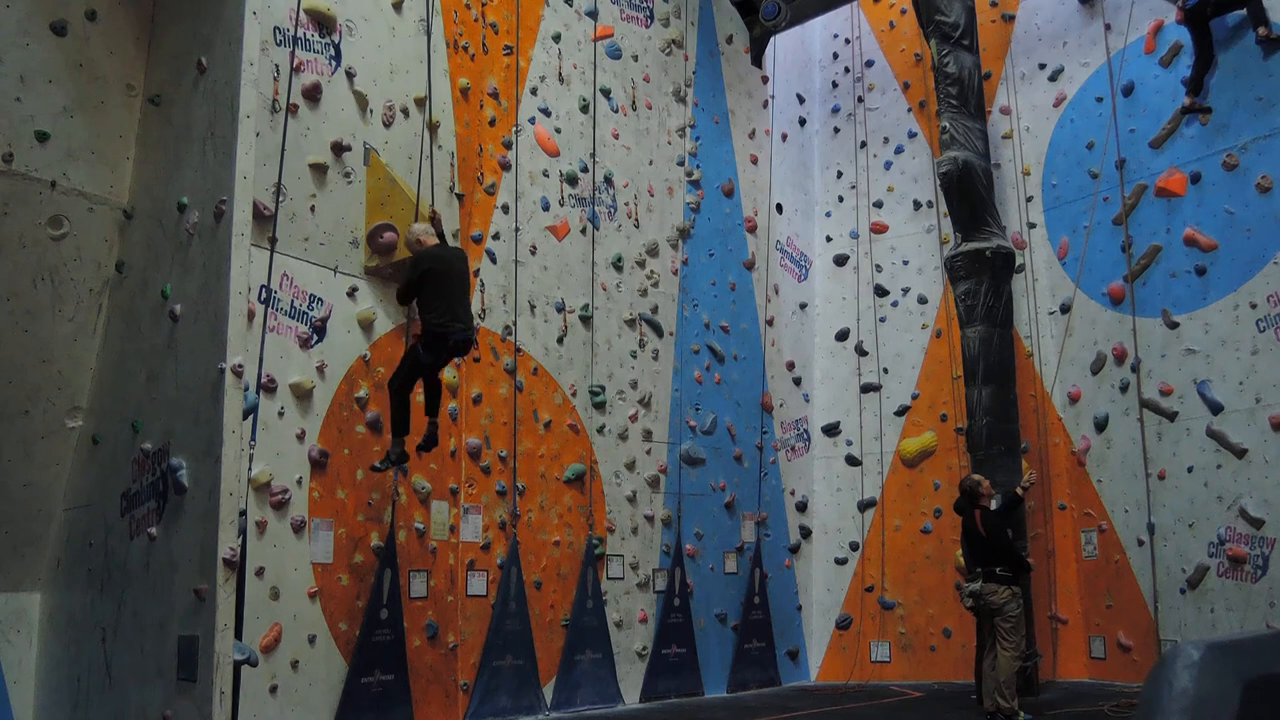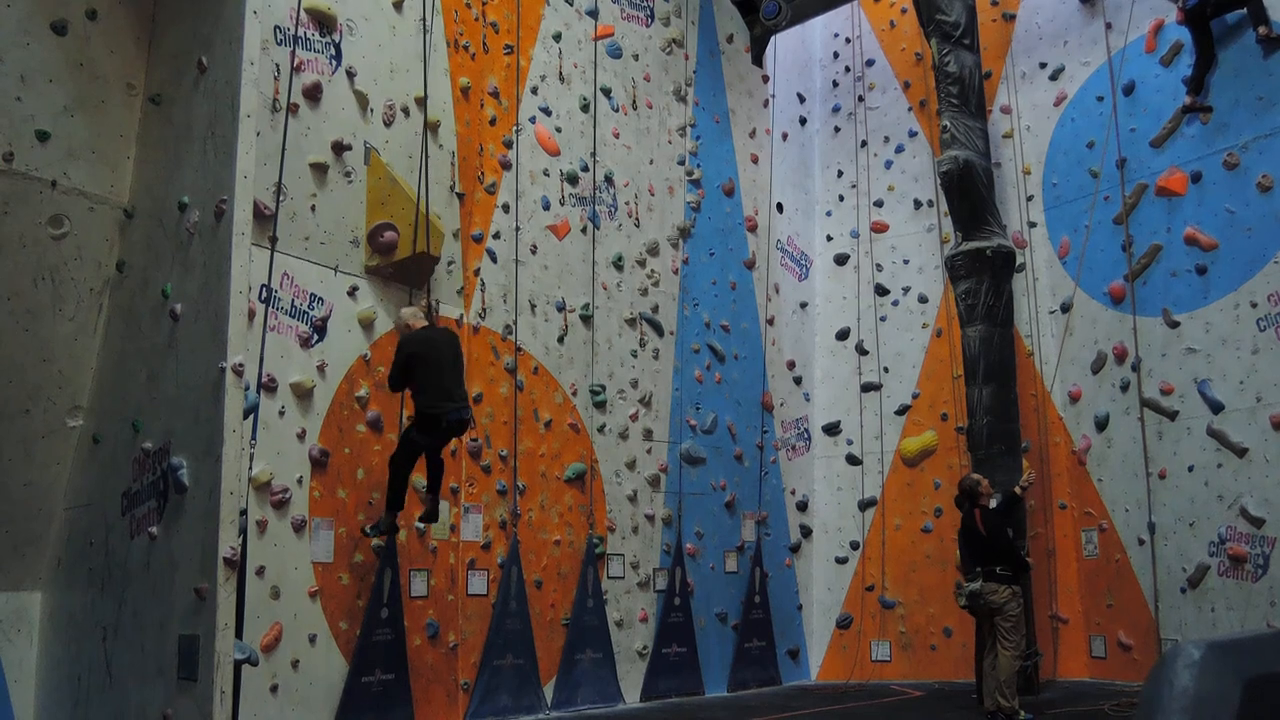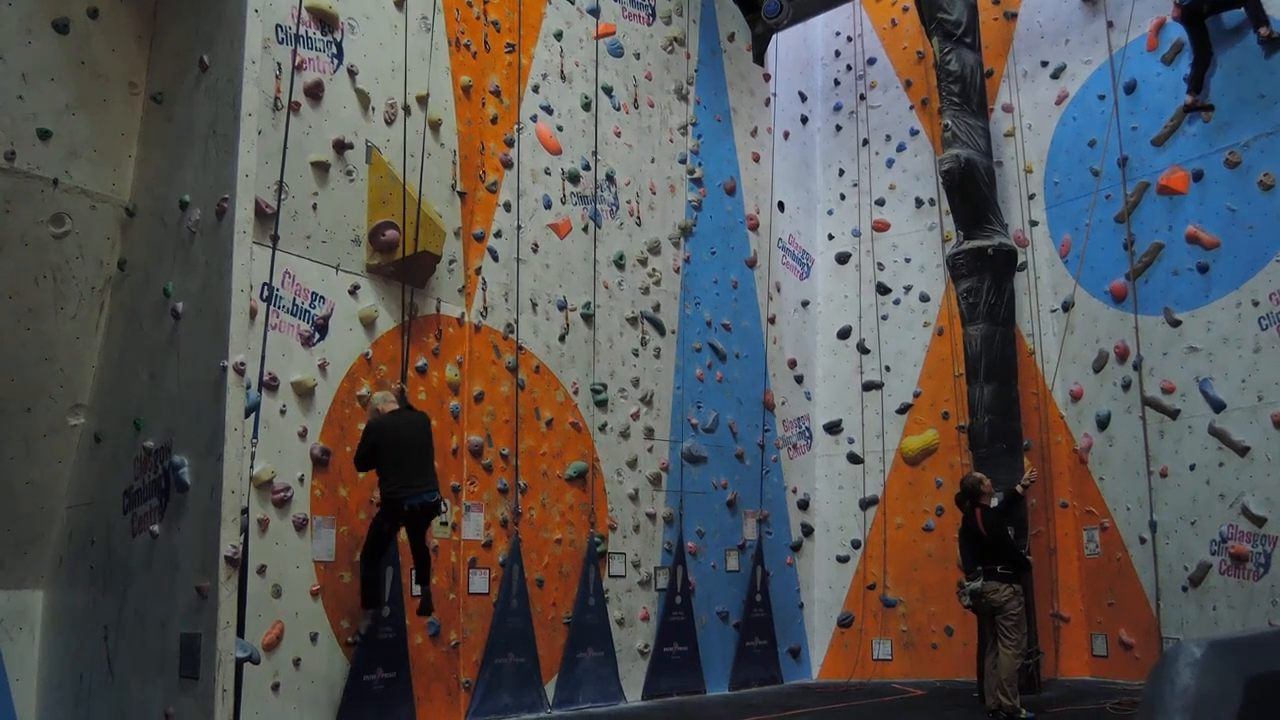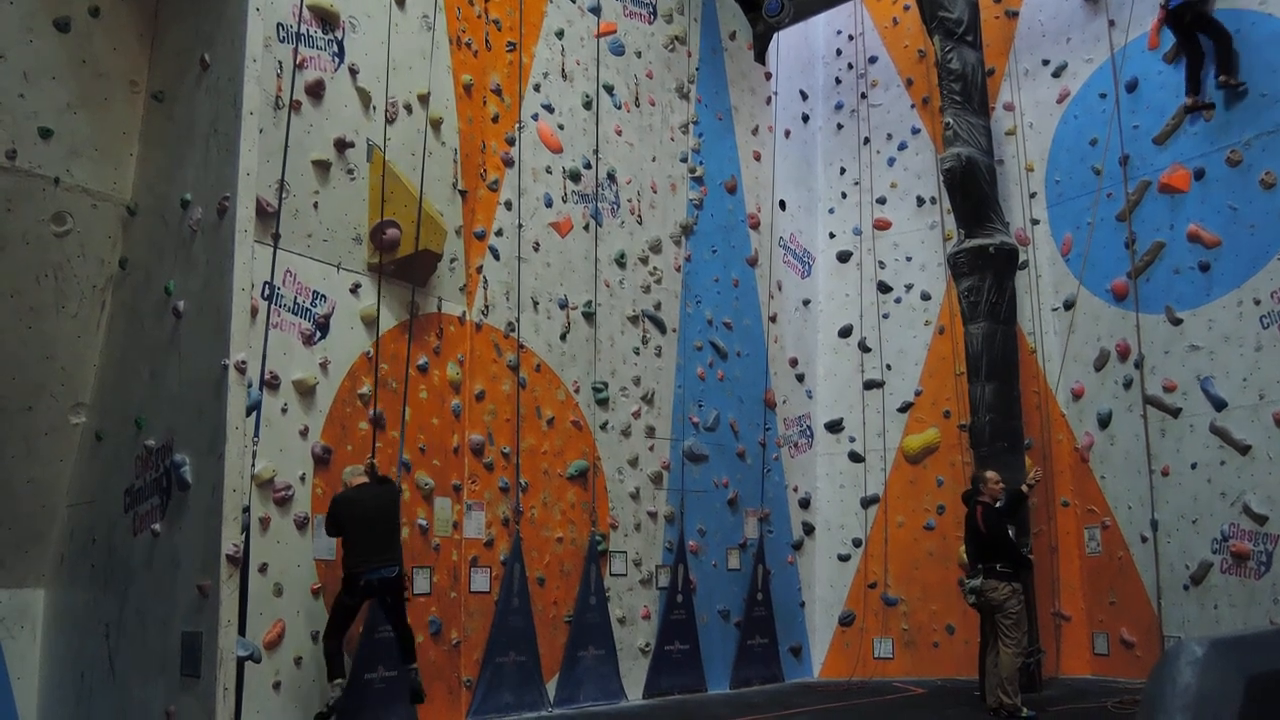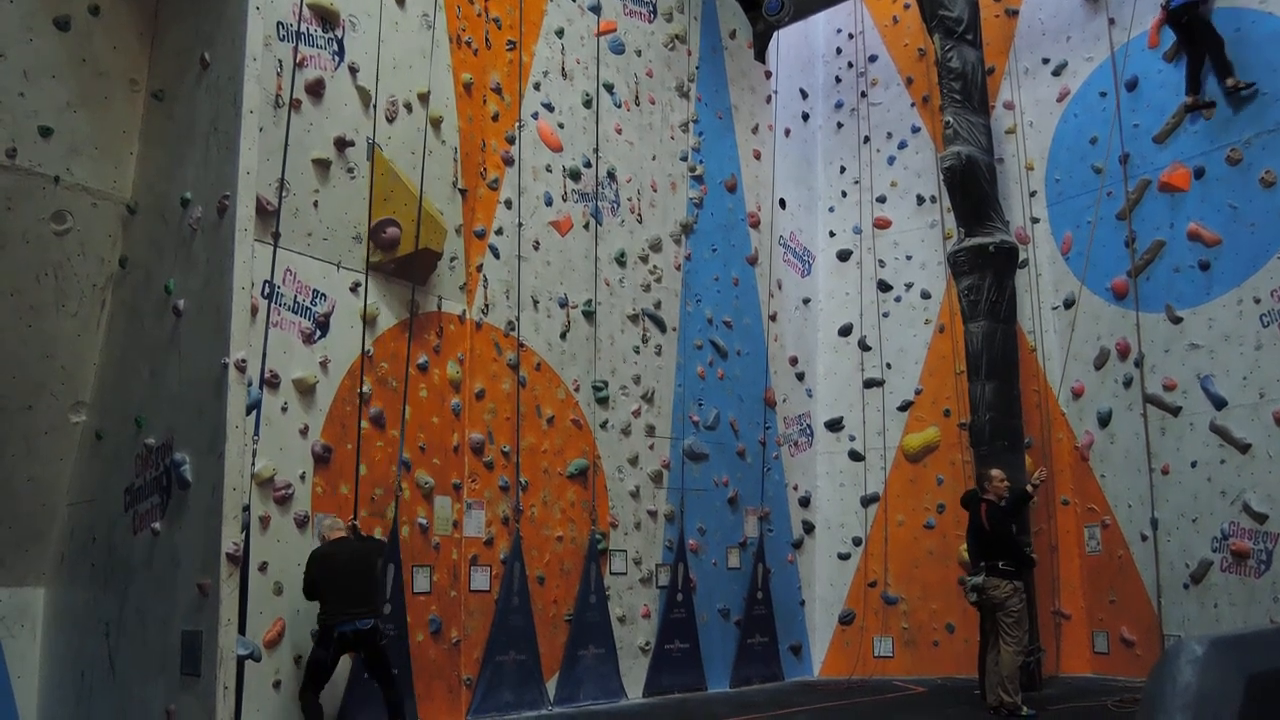
dt=0.7s
person 1, frame 1
left shoulder: (972, 516)
right shoulder: (989, 520)
left elbow: (1001, 512)
right elbow: (1008, 550)
left wrist: (1022, 488)
right wrist: (1027, 566)
left hip: (984, 588)
right hip: (1003, 588)
left knee: (992, 651)
right knee: (1009, 650)
person 1, frame 2
left shoulder: (971, 516)
right shoulder: (988, 518)
left elbow: (1000, 511)
right elbow: (1008, 549)
left wrist: (1021, 488)
right wrist: (1026, 565)
left hip: (983, 587)
right hip: (1003, 587)
left knee: (992, 650)
right knee: (1010, 649)
person 1, frame 3
left shoulder: (972, 515)
right shoulder: (988, 518)
left elbow: (1003, 509)
right elbow: (1007, 548)
left wrist: (1023, 485)
right wrist: (1027, 563)
left hip: (984, 587)
right hip: (1003, 586)
left knee: (993, 649)
right knee: (1011, 647)
person 1, frame 4
left shoulder: (977, 512)
right shoulder: (987, 514)
left elbow: (1007, 510)
right elbow: (1006, 545)
left wrist: (1028, 486)
right wrist: (1027, 561)
left hip: (985, 584)
right hip: (1003, 584)
left knee: (994, 647)
right knee: (1012, 646)
person 1, frame 5
left shoulder: (981, 509)
right shoulder: (992, 512)
left elbow: (1010, 509)
right elbow: (1010, 542)
left wrist: (1033, 486)
right wrist: (1030, 561)
left hip: (988, 582)
right hip: (1005, 582)
left knee: (994, 645)
right knee: (1012, 644)
left ankle: (995, 701)
right ankle: (1010, 703)
person 2, frame 1
left shoulder: (423, 257)
right shoulder: (459, 255)
left elbow: (403, 297)
left wrist: (415, 286)
right wrist: (440, 230)
left hip: (438, 336)
right hip: (465, 335)
left knee: (398, 385)
right knee: (430, 371)
left ankle: (397, 450)
right ankle: (432, 431)
person 2, frame 2
left shoulder: (409, 342)
right shoulder: (451, 336)
left elbow: (395, 384)
right wrist: (432, 320)
left hip: (431, 418)
right hip: (462, 415)
left knee: (399, 465)
right knee: (433, 452)
left ankle: (388, 521)
right ankle: (432, 507)
person 2, frame 3
left shoulder: (376, 426)
right shoulder: (422, 419)
left elbow: (361, 465)
right wrist: (402, 397)
left hip: (397, 503)
right hip: (430, 499)
left knee: (370, 559)
right knee: (418, 542)
left ankle: (368, 620)
right ankle: (426, 599)
person 2, frame 4
left shoulder: (342, 499)
right shoulder: (389, 494)
left elbow: (331, 530)
right wrist: (374, 473)
left hip: (358, 579)
right hip: (392, 574)
left knee: (332, 636)
right knee: (400, 625)
left ankle: (336, 690)
right ankle: (414, 681)
person 2, frame 5
left shoulder: (319, 555)
right shoulder: (369, 549)
left elbow: (309, 593)
right elbow: (381, 545)
right wrist: (359, 535)
left hip: (334, 631)
right hip: (367, 628)
left knee: (309, 692)
right knee: (388, 682)
